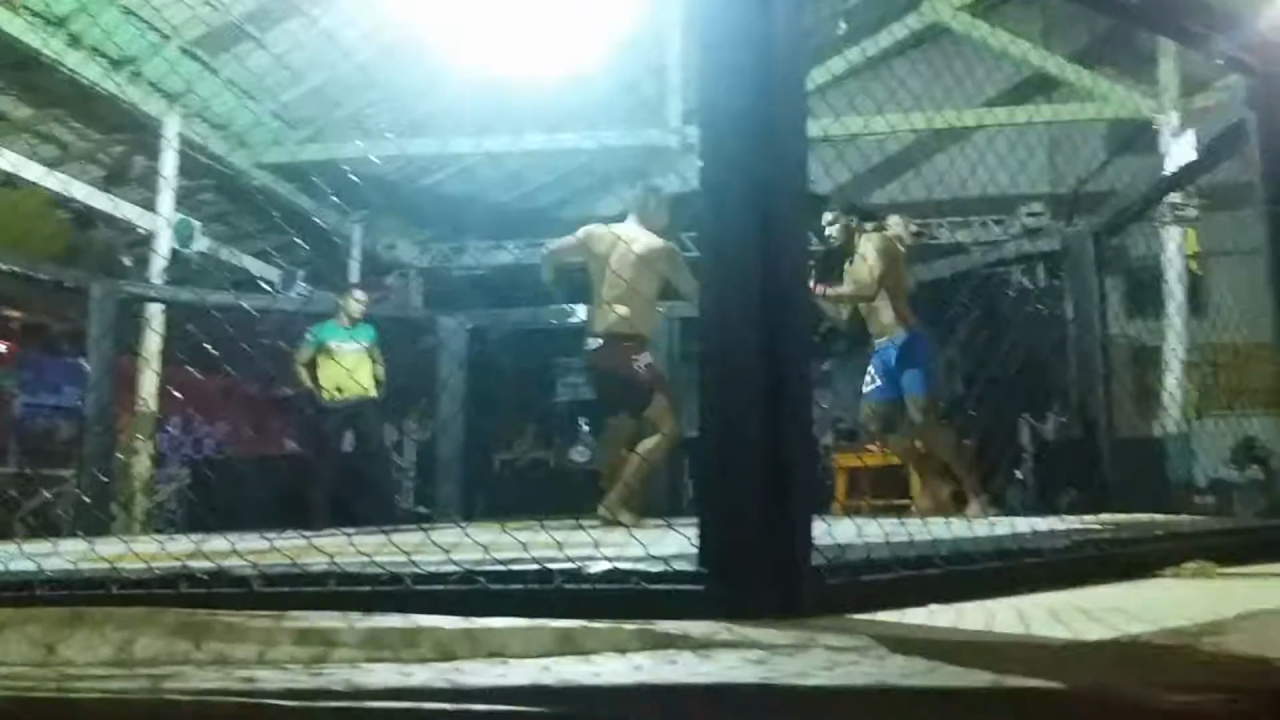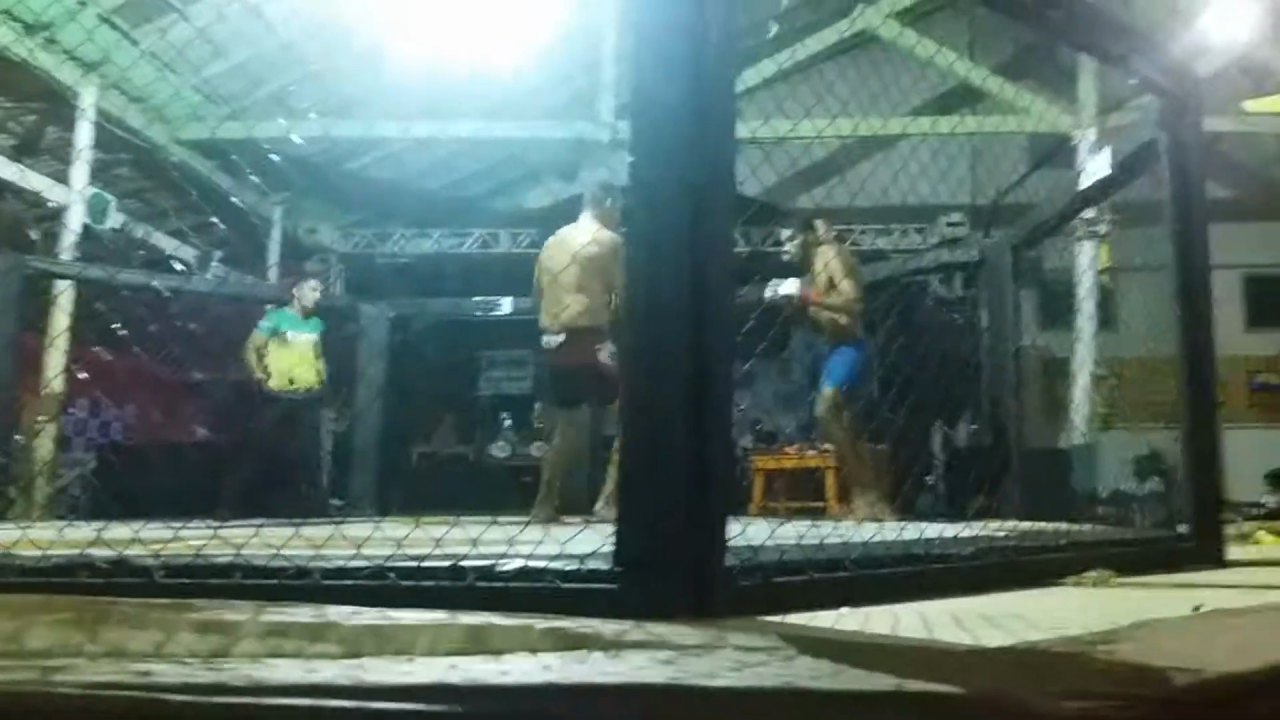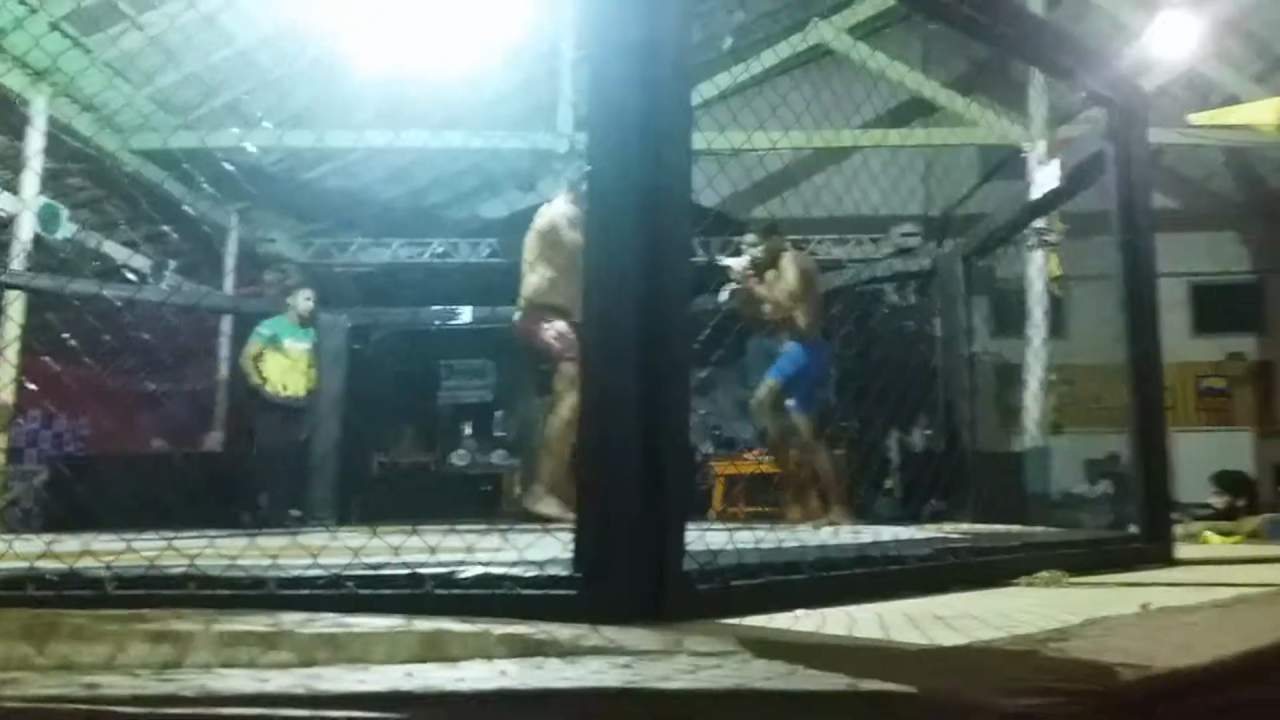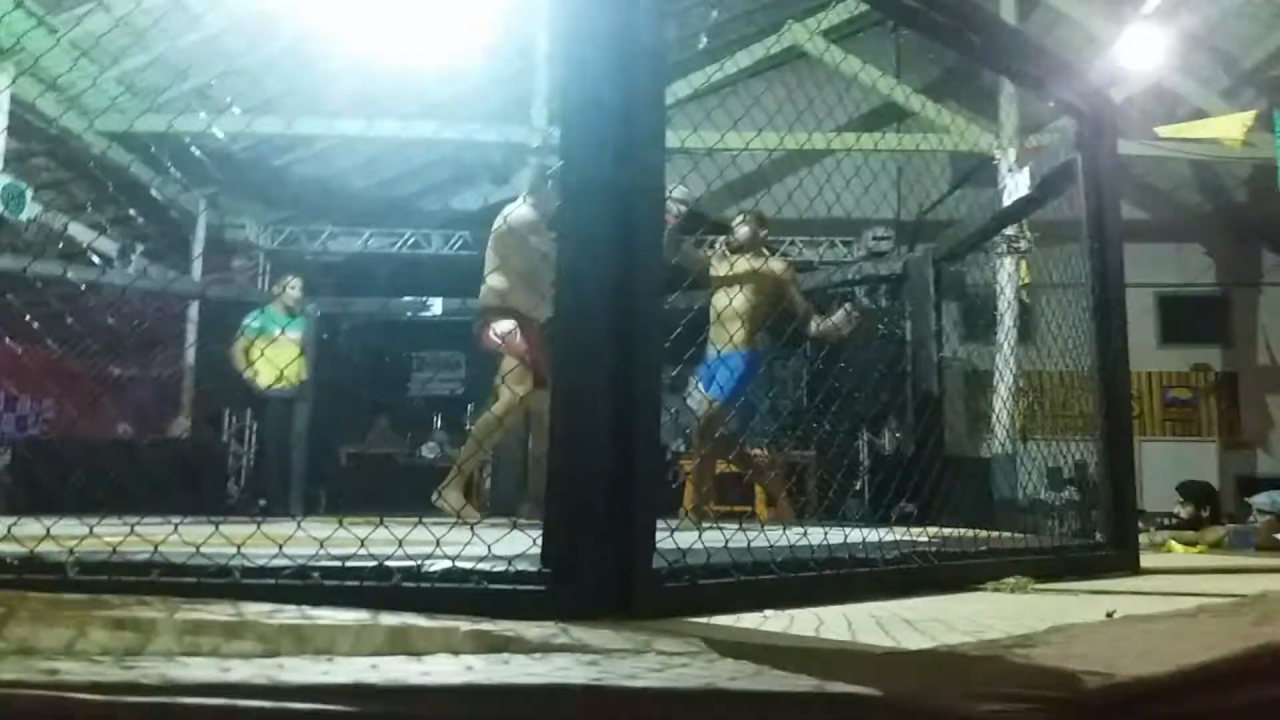
dt=0.3s
person 1, frame 1
left shoulder: (596, 234)
right shoulder: (663, 248)
left elbow: (550, 254)
right elbow: (692, 292)
left wrist: (549, 281)
left hip: (597, 346)
right hip: (626, 347)
left knee: (619, 428)
right knee: (667, 428)
left ankle: (611, 499)
right ankle: (617, 500)
person 1, frame 2
left shoulder: (553, 241)
right shoulder: (609, 241)
left elbow: (539, 288)
right elbow: (623, 295)
right wrist: (614, 312)
left hip: (553, 342)
right hip: (586, 341)
left knee: (568, 429)
left ankle: (545, 504)
right ankle: (608, 499)
person 1, frame 3
left shoulder: (556, 216)
right shoulder: (565, 214)
right elbow: (585, 256)
left hip: (552, 318)
right hip: (547, 316)
left knee: (560, 404)
right knee: (573, 396)
left ankle: (551, 491)
right ankle: (544, 491)
person 1, frame 4
left shoulder: (528, 219)
right shoulder: (524, 217)
right elbow: (554, 265)
left hip: (528, 322)
right hip: (507, 319)
left knee: (545, 411)
right knee: (512, 399)
left ankle: (535, 501)
right ankle: (452, 487)
person 2, frame 1
left shoulder: (873, 243)
right shoulder: (850, 266)
left elbow: (866, 289)
right elbow: (845, 316)
left wrist: (819, 290)
right wrist: (822, 299)
left hip: (907, 343)
right hip: (883, 348)
left knee: (923, 419)
right knee: (872, 417)
left ankle: (974, 494)
right ankle: (931, 482)
person 2, frame 2
left shoulder: (832, 255)
right shoulder: (811, 268)
left elbow: (854, 302)
left wrist: (808, 296)
right wrist: (788, 299)
left hip: (850, 346)
right hip: (837, 347)
left knee: (825, 410)
right knee: (844, 425)
left ankle: (866, 492)
right ankle: (869, 496)
person 2, frame 3
left shoulder: (793, 261)
right shoulder: (769, 275)
left elbow: (789, 299)
right elbow: (767, 320)
left wrist: (750, 285)
right wrist: (743, 290)
left hip: (805, 349)
right hip: (796, 352)
left knee: (762, 402)
right knee: (805, 433)
left ankle: (791, 491)
right ankle: (838, 508)
person 2, frame 4
left shoulder: (775, 270)
right shoulder: (720, 258)
left elbow: (808, 319)
right elbow: (677, 252)
left wrist: (834, 325)
left hip: (738, 358)
right hip: (713, 355)
left knee: (705, 423)
right knee: (709, 427)
left ankle: (698, 507)
right ankle: (777, 497)
person 3, frame 1
left shoulder: (368, 332)
right shoulder: (319, 332)
left elbow: (378, 361)
right elbow: (299, 363)
left wrist: (380, 385)
right wrist: (313, 389)
left hip: (366, 403)
right hip: (333, 406)
left knee: (376, 455)
right knee: (327, 460)
left ankle: (381, 512)
right ankle: (321, 515)
person 3, frame 2
left shoulder: (316, 324)
right shoulder: (274, 319)
right elbow: (251, 350)
left wrist: (322, 380)
right wrist: (262, 379)
left hip: (308, 397)
right hip: (277, 396)
left knee: (309, 452)
right knee: (261, 448)
left ankle: (314, 504)
right ankle: (231, 503)
person 3, frame 3
left shoulder: (309, 333)
right shoulder: (270, 327)
right elbow: (246, 358)
left wrist: (312, 390)
right wrist: (259, 385)
left hip: (298, 404)
right hip: (272, 402)
left knee: (293, 458)
right knee: (269, 453)
left ankle: (286, 510)
right ankle: (261, 509)
person 3, frame 4
left shoulder: (299, 321)
right shoulder: (259, 318)
right elbow: (237, 350)
left wrist: (303, 380)
right wrist: (249, 379)
left hip: (290, 393)
right hip: (268, 393)
left knee: (281, 447)
right knee: (273, 447)
left ankle: (262, 499)
right ankle: (271, 502)
